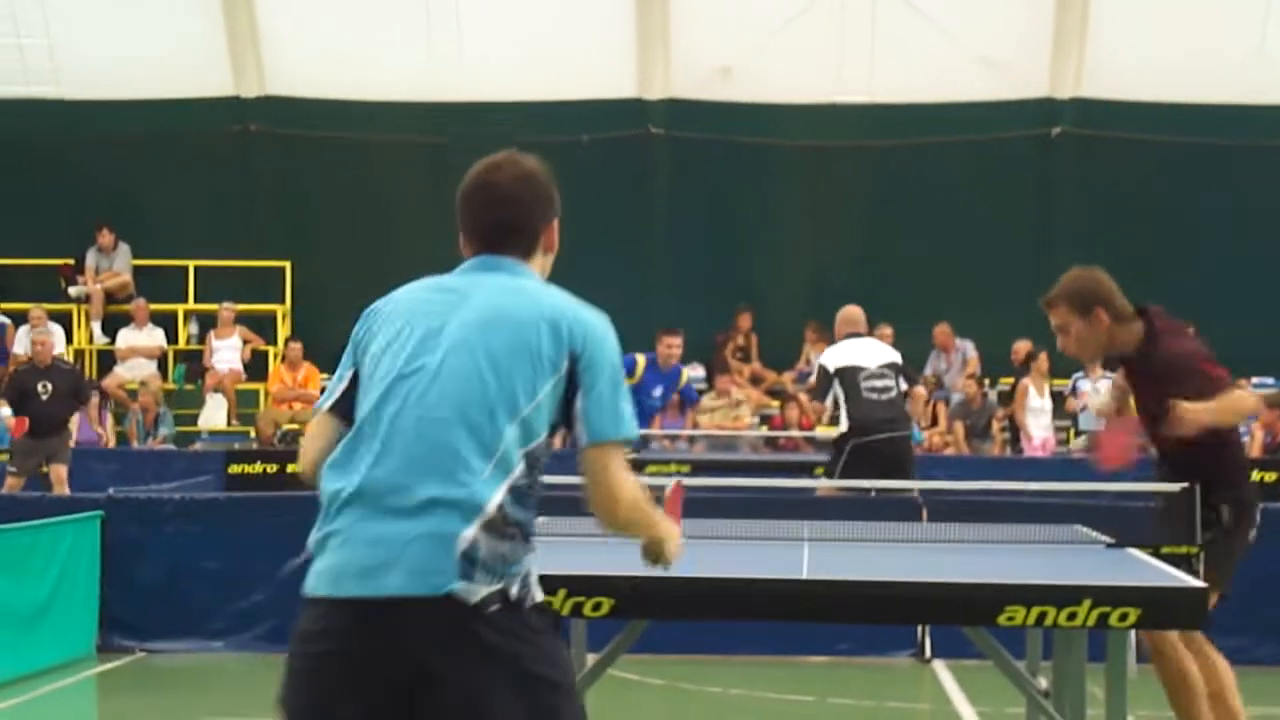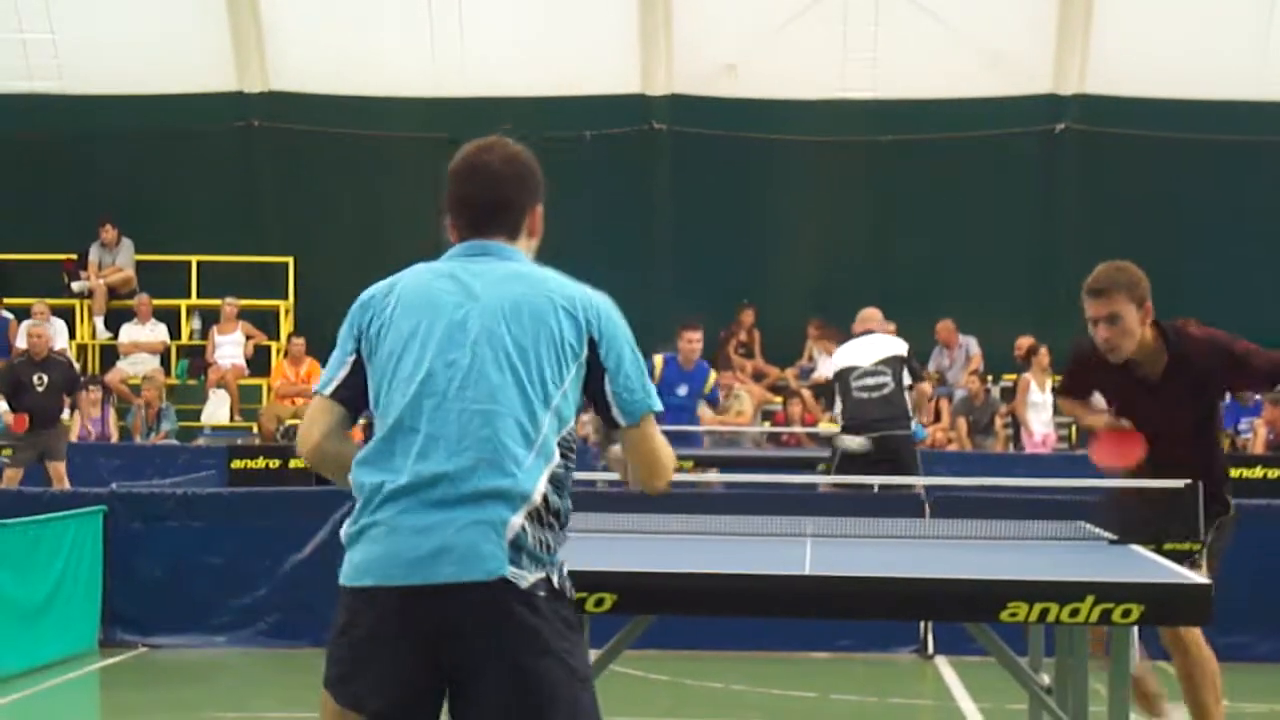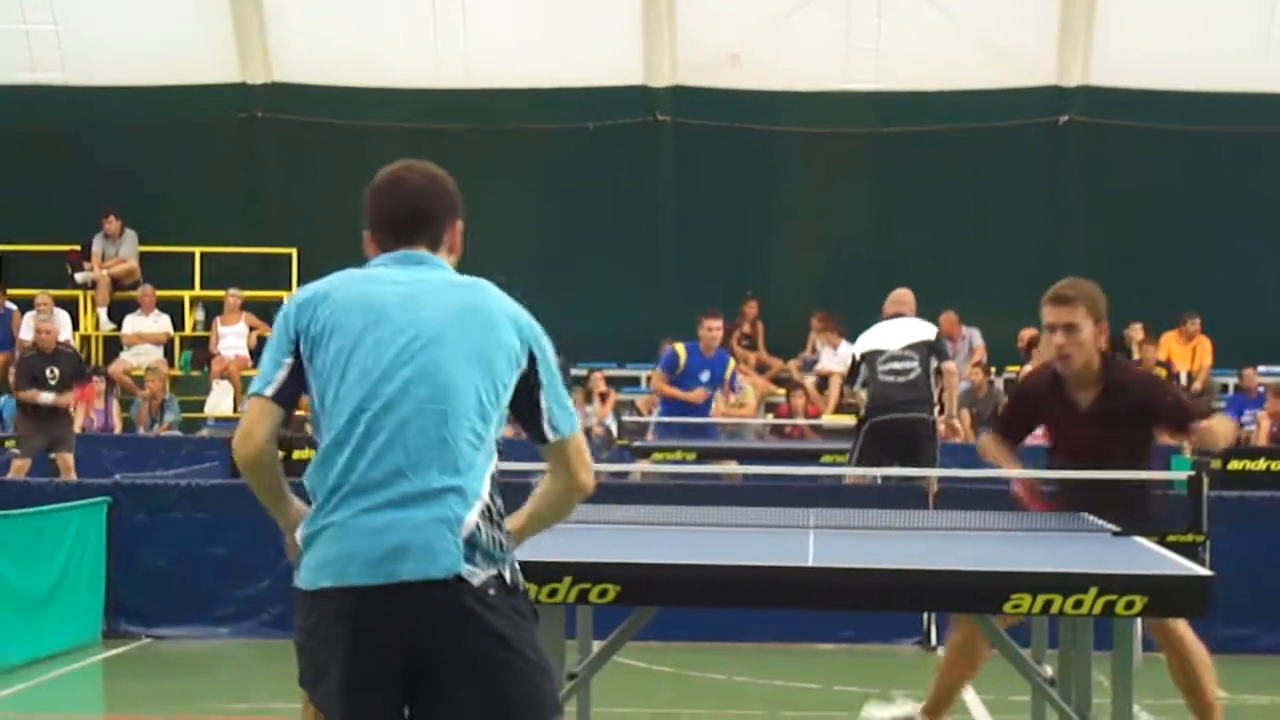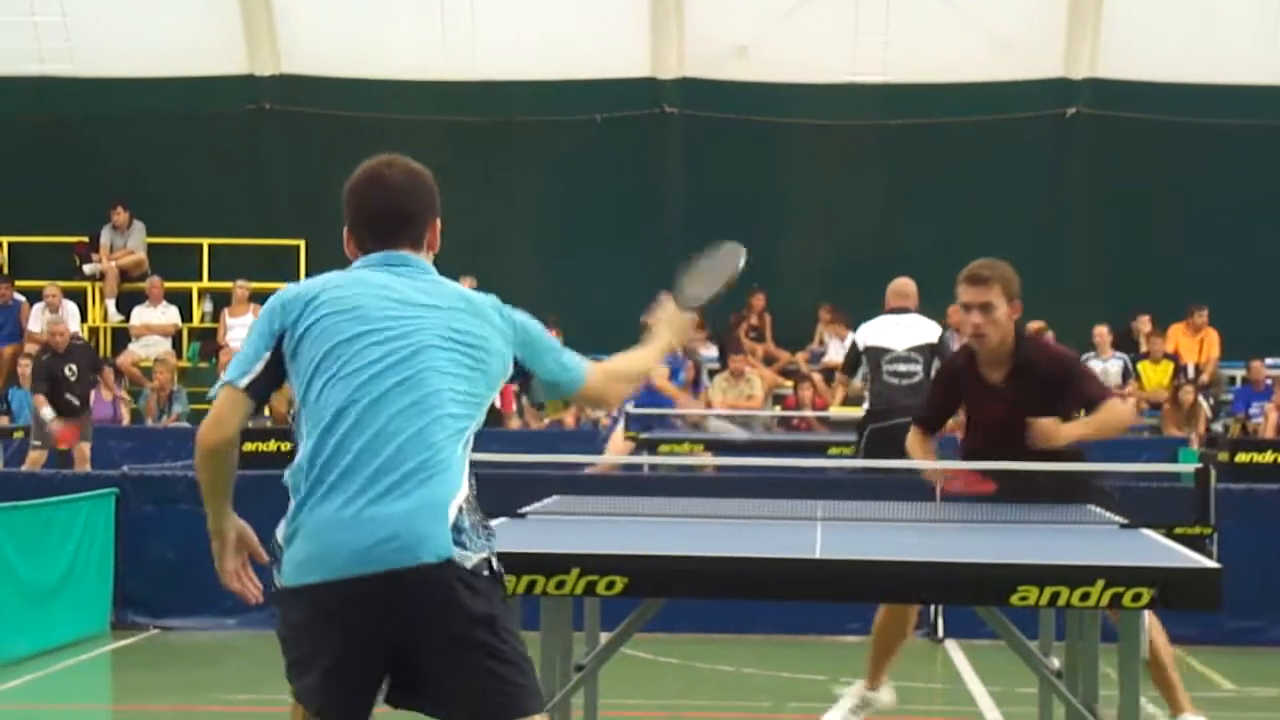
dt=0.3s
person 1, frame 1
left shoulder: (388, 309)
right shoulder: (576, 324)
left elbow: (312, 459)
right elbow: (612, 502)
right wrist: (659, 528)
left hip: (346, 576)
right hip: (468, 581)
person 1, frame 2
left shoulder: (381, 299)
right shoulder: (580, 306)
left elbow: (315, 443)
right elbow: (654, 469)
left hip: (382, 567)
right hip: (506, 571)
person 1, frame 3
left shoulder: (314, 301)
right shoulder: (507, 314)
left elbow: (250, 446)
right elbow: (576, 477)
left wrist: (291, 517)
right wrist: (513, 529)
left hip: (339, 567)
right hip: (460, 565)
person 1, frame 4
left shoulder: (294, 303)
right shoulder: (487, 318)
left elbow: (214, 439)
right elbow: (601, 386)
left wrist: (221, 526)
right wrist: (662, 341)
left hip: (317, 561)
right hip: (434, 557)
person 2, frame 1
left shoulder: (1172, 355)
right shoulder: (1145, 331)
left elbow: (1249, 403)
left wrist: (1207, 415)
right wrist: (1122, 391)
left hip: (1217, 505)
right hip: (1200, 501)
right knee: (1184, 636)
person 2, frame 2
left shoulder: (1207, 350)
right shoulder: (1090, 357)
right elbow: (1066, 399)
right wrist: (1098, 419)
left hip: (1197, 501)
right hip: (1134, 500)
left knee: (1176, 625)
person 2, frame 3
left shoulder: (1139, 388)
right shoulder: (1037, 387)
left elbow: (1216, 429)
right elbow: (994, 440)
left wrist: (1215, 432)
right wrist: (1014, 472)
left hip: (1133, 525)
left knee: (1166, 623)
right knee: (975, 613)
person 2, frame 4
left shoulder: (1052, 361)
right shoulder: (953, 369)
left elbow: (1124, 413)
right elbow: (917, 436)
left wrist: (1072, 432)
left hip: (1063, 500)
right hip: (988, 499)
